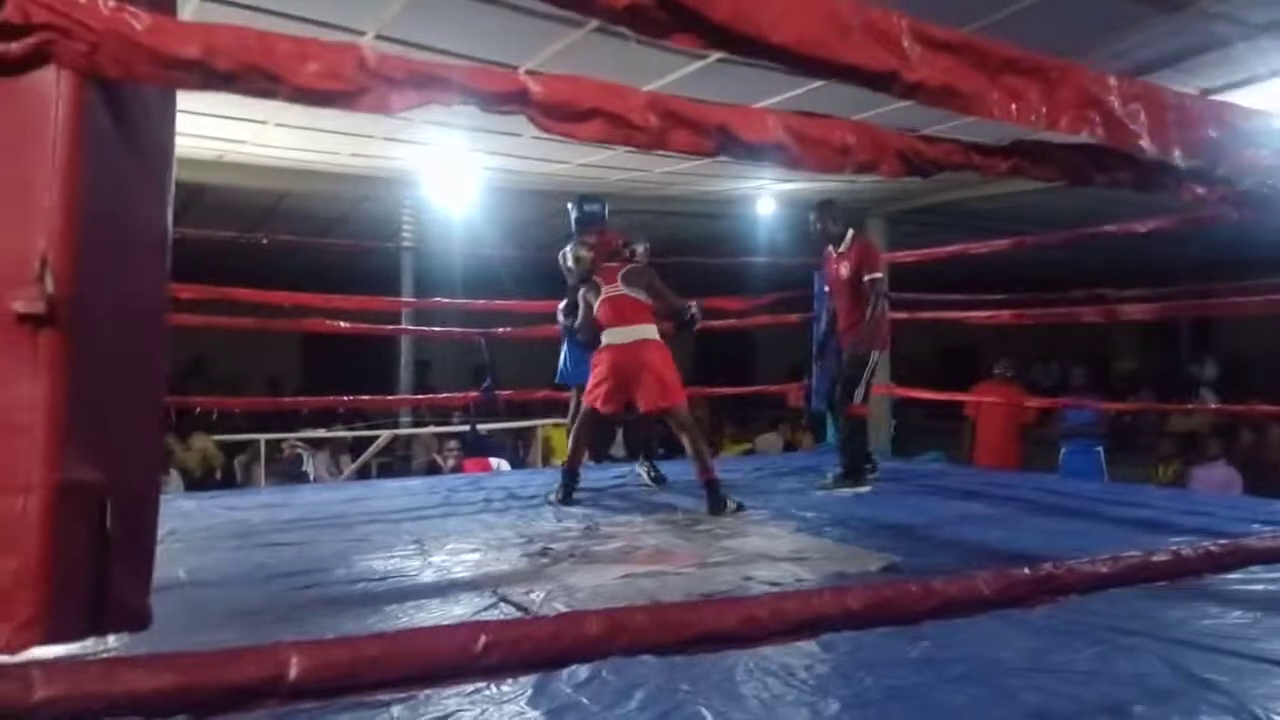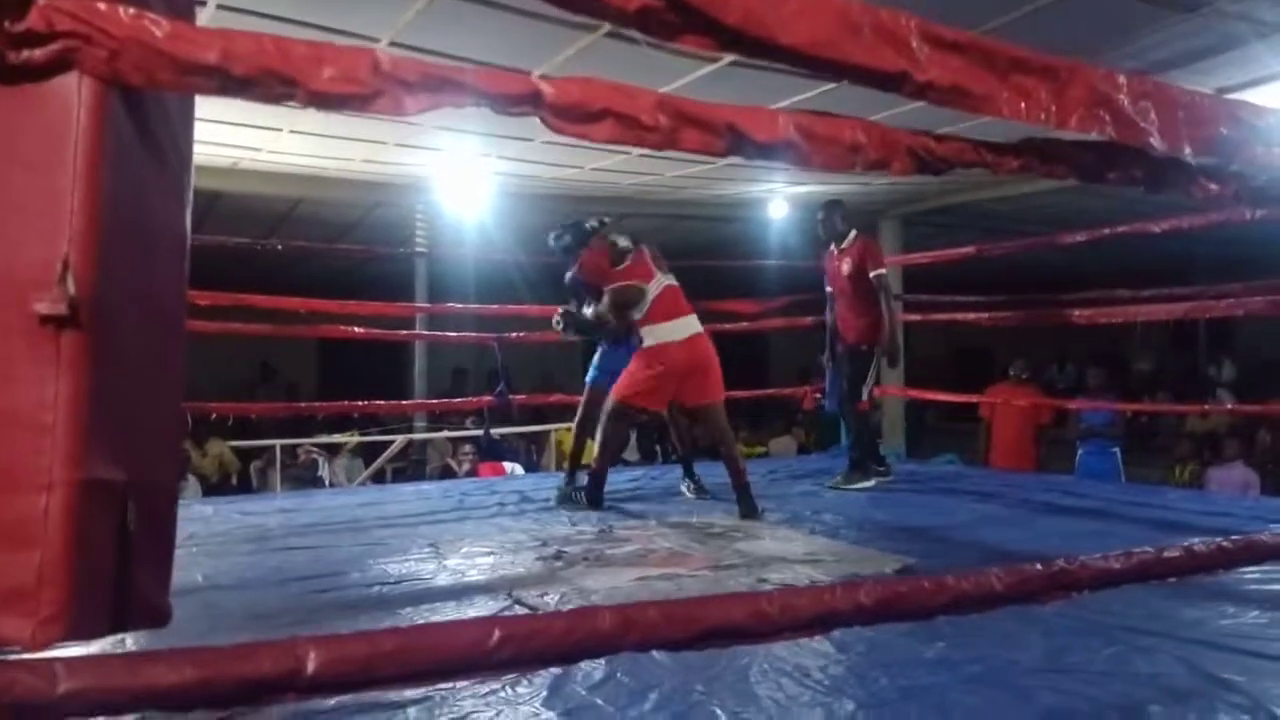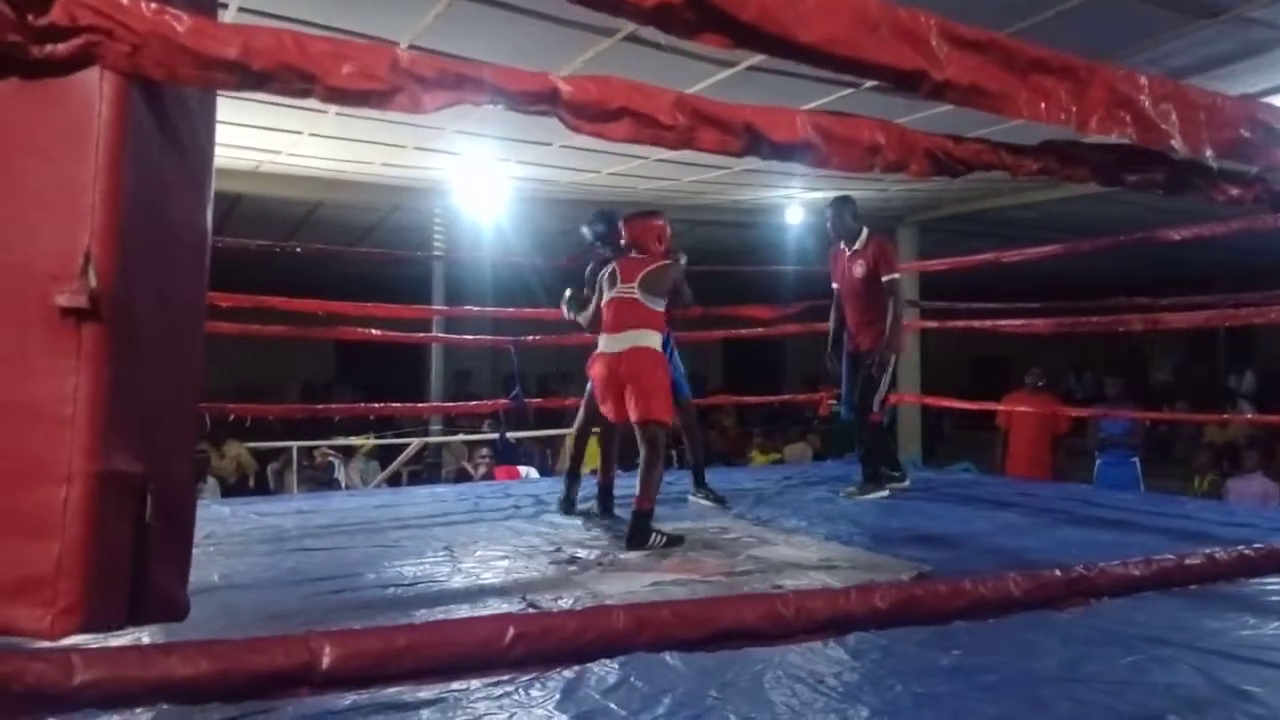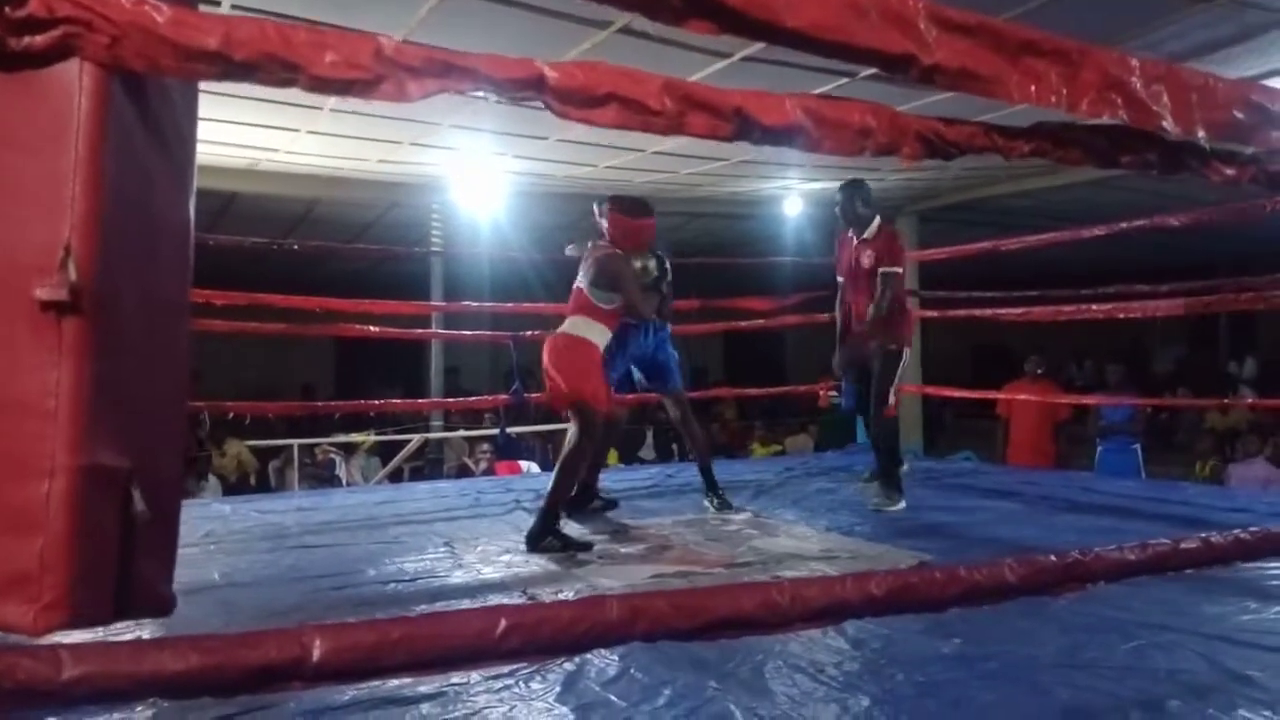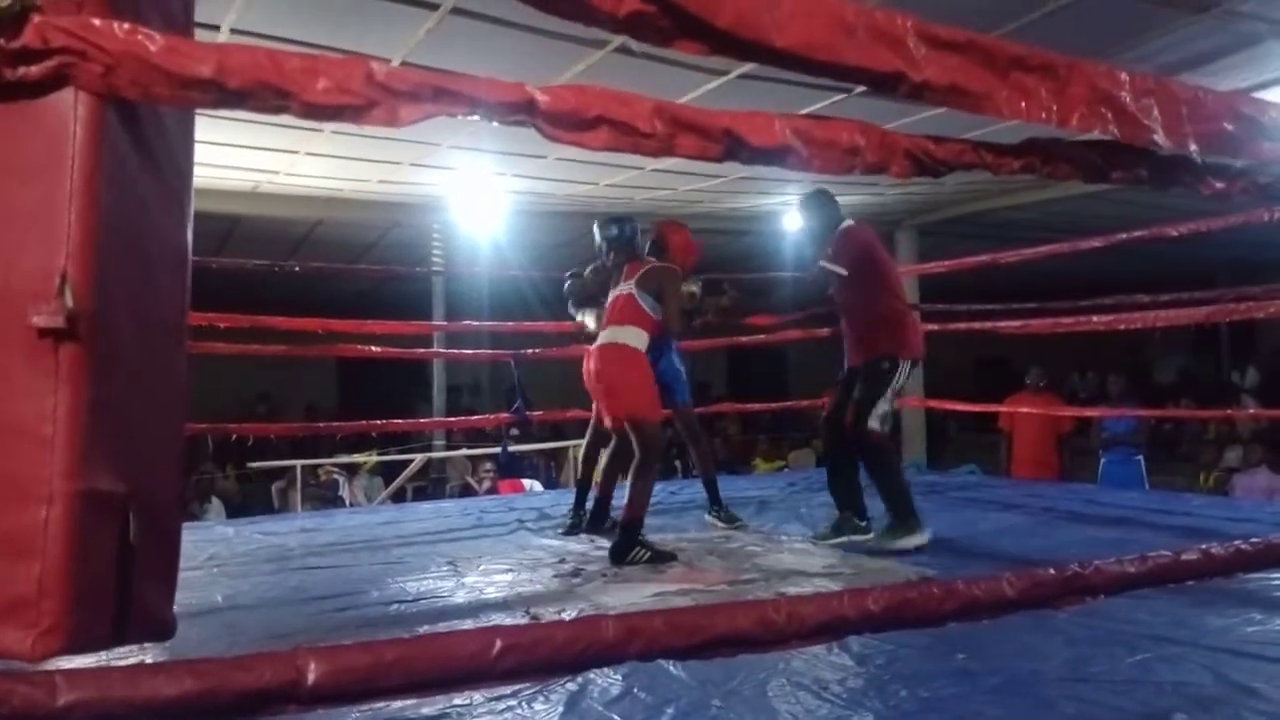
dt=0.7s
person 1, frame 1
left shoulder: (588, 286)
right shoulder: (638, 273)
left elbow: (585, 330)
right elbow: (678, 307)
right wrist: (690, 311)
left hip: (612, 355)
right hip: (649, 350)
left knee: (586, 419)
right knee: (686, 424)
left ankle: (565, 488)
right ankle: (714, 496)
person 1, frame 2
left shoulder: (615, 291)
right shoulder: (647, 255)
left elbow: (620, 327)
left hip: (661, 353)
right hip: (697, 344)
left knee: (614, 414)
right knee: (718, 425)
left ankle: (593, 491)
right ankle: (745, 497)
person 1, frame 3
left shoulder: (610, 272)
right shoulder: (668, 270)
left elbow: (590, 322)
left wrist: (570, 308)
left hip: (606, 360)
right hip: (642, 358)
left knee: (611, 425)
right knee: (653, 443)
right ankle: (640, 527)
person 1, frame 4
left shoulder: (600, 253)
right shoulder: (617, 262)
right elbow: (643, 312)
left hip: (574, 347)
right hip: (575, 349)
left knee: (595, 426)
right knee: (588, 433)
right ankle: (544, 528)
person 1, frame 5
left shoulder: (621, 275)
right shoulder: (666, 274)
right elbow: (674, 327)
left hip: (598, 357)
right hip: (625, 359)
left knee: (622, 437)
right knee: (650, 445)
right ankle: (627, 540)
person 2, frame 1
left shoulder: (863, 248)
right shoulder: (829, 255)
left elbow: (878, 298)
left wrist: (861, 341)
right wrist: (824, 340)
left hip: (865, 340)
right hip: (844, 340)
left knee: (849, 401)
right knee: (836, 401)
left ankle: (855, 474)
right ankle: (863, 462)
person 2, frame 2
left shoulder: (865, 246)
right shoulder: (830, 255)
left elbow: (883, 293)
left wrist: (890, 336)
right wrist: (829, 345)
left hip: (867, 338)
right hip: (845, 341)
left knee: (855, 399)
right knee: (848, 401)
left ankle: (859, 469)
right ankle: (876, 464)
person 2, frame 3
left shoulder: (879, 247)
right shoulder: (836, 254)
left elbow: (894, 298)
left wrist: (887, 345)
right wrist: (833, 343)
left hip: (878, 345)
right hip: (856, 345)
left knee: (866, 410)
right knee: (859, 410)
left ankle: (874, 481)
right ankle: (893, 472)
person 2, frame 4
left shoulder: (888, 237)
right shoulder: (844, 243)
left elbow: (886, 295)
left wrist: (857, 341)
right wrist: (841, 346)
left hip: (889, 338)
right hip: (859, 340)
left knee: (882, 405)
right knee: (864, 406)
left ankle: (891, 486)
right ankle: (888, 463)
person 2, frame 5
left shoulder: (852, 237)
right shoulder: (840, 244)
left hip: (893, 349)
right hip: (865, 353)
left knee: (866, 428)
right knee: (836, 428)
left ankle: (906, 521)
right ankle: (853, 517)
person 3, frame 1
left shoulder: (616, 246)
right shoulder: (568, 253)
right elbow: (579, 280)
left wrist: (636, 255)
right hip: (582, 334)
right knee: (580, 400)
left ankle: (647, 461)
person 3, frame 2
right shoulder: (577, 279)
right wrist: (568, 321)
left hip: (643, 340)
right hip: (612, 345)
left knee: (671, 407)
right knee: (589, 408)
left ankle: (689, 476)
right ankle: (570, 478)
person 3, frame 3
right shoulder: (599, 269)
left elbow: (685, 298)
left hip: (659, 345)
left knee: (687, 416)
right knee: (589, 417)
left ankle: (699, 486)
right ankle: (571, 486)
person 3, frame 4
left shoulder: (657, 261)
left elbow: (662, 312)
left wrist: (651, 285)
left hip: (652, 335)
right hip: (618, 334)
left knee: (681, 410)
left ankle: (711, 488)
right ankle: (586, 490)
person 3, frame 5
left shoulder: (678, 284)
right elbow: (578, 303)
left wrist: (687, 307)
left hip: (658, 351)
left knee: (689, 426)
right knee: (599, 429)
left ankle: (716, 504)
right ankle: (580, 508)
